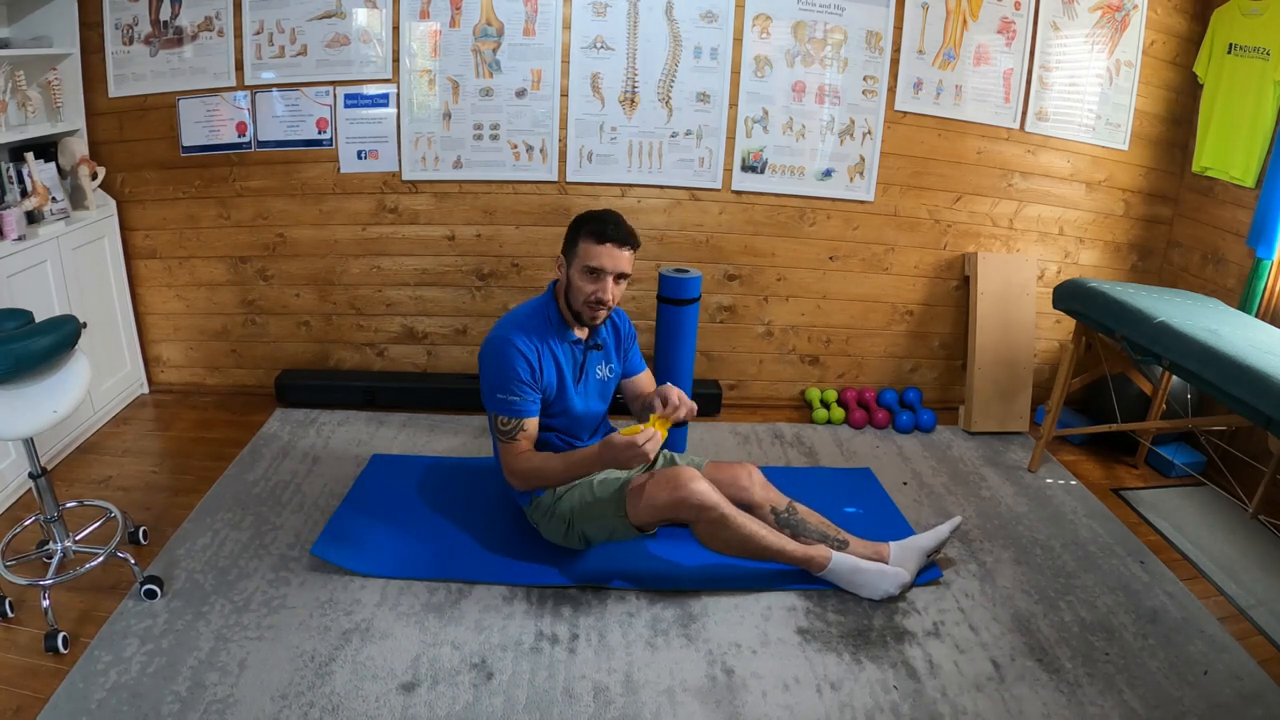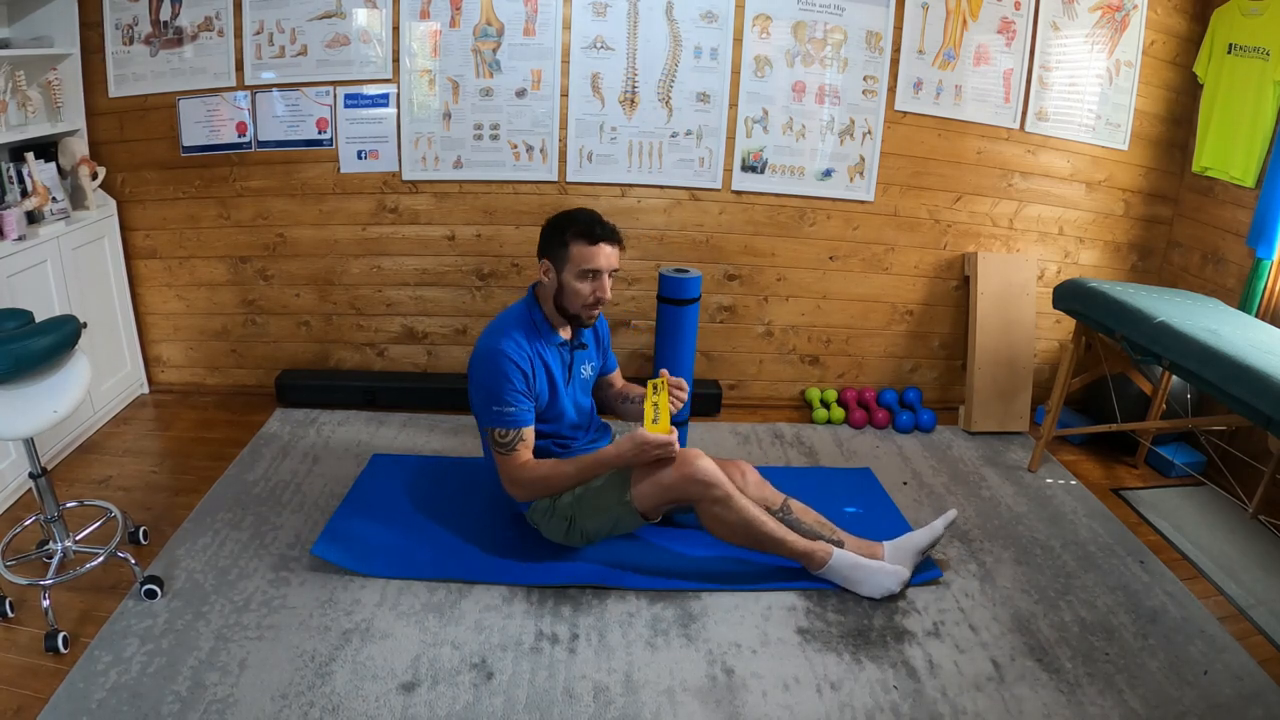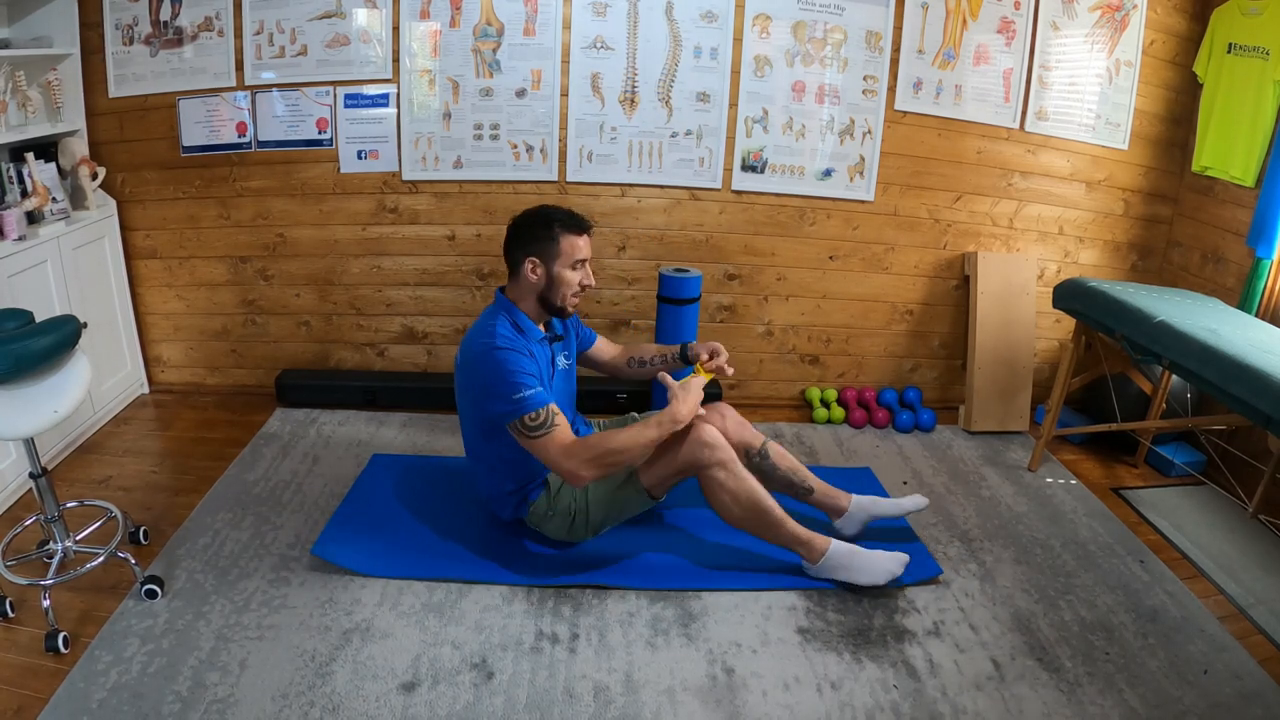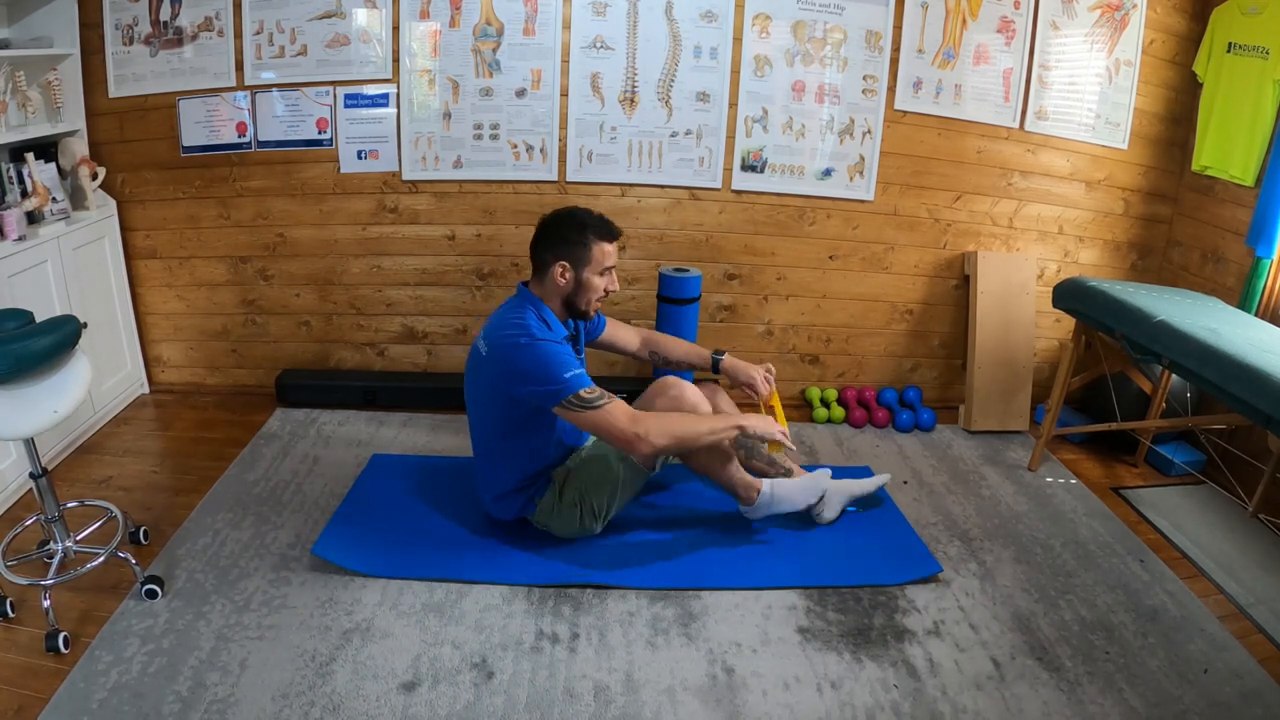
dt=0.4s
person 1, frame 1
left shoulder: (613, 322)
right shoulder: (514, 344)
left elbow: (643, 399)
right elbow: (518, 470)
left wrist: (666, 400)
right wrist: (603, 455)
left hip: (608, 458)
right hip: (555, 492)
left knee: (745, 481)
right knee: (687, 489)
left ankle: (879, 554)
right ankle: (824, 563)
person 1, frame 2
left shoulder: (589, 321)
right shoulder: (505, 353)
right elbow: (518, 480)
right wrist: (619, 455)
left hip: (600, 452)
right hip: (556, 497)
left knee: (740, 476)
right knee: (692, 468)
left ankle: (875, 553)
right ankle: (821, 558)
person 1, frame 3
left shoulder: (552, 315)
right shoulder: (499, 351)
left elbow: (618, 357)
right elbow: (578, 464)
left wrist: (686, 353)
right wrist: (672, 415)
left hip: (573, 443)
right hip: (547, 496)
left knee: (721, 417)
right knee: (701, 442)
left ankle: (845, 508)
right ankle: (818, 551)
person 1, frame 4
left shoulder: (552, 308)
right shoulder: (529, 342)
left elbow: (639, 341)
right elbow: (638, 434)
left wrist: (722, 362)
right wrist: (744, 424)
left hip: (565, 455)
right hip: (550, 498)
left knee: (709, 397)
right knee: (676, 394)
left ankle: (809, 489)
right ankle: (752, 494)
